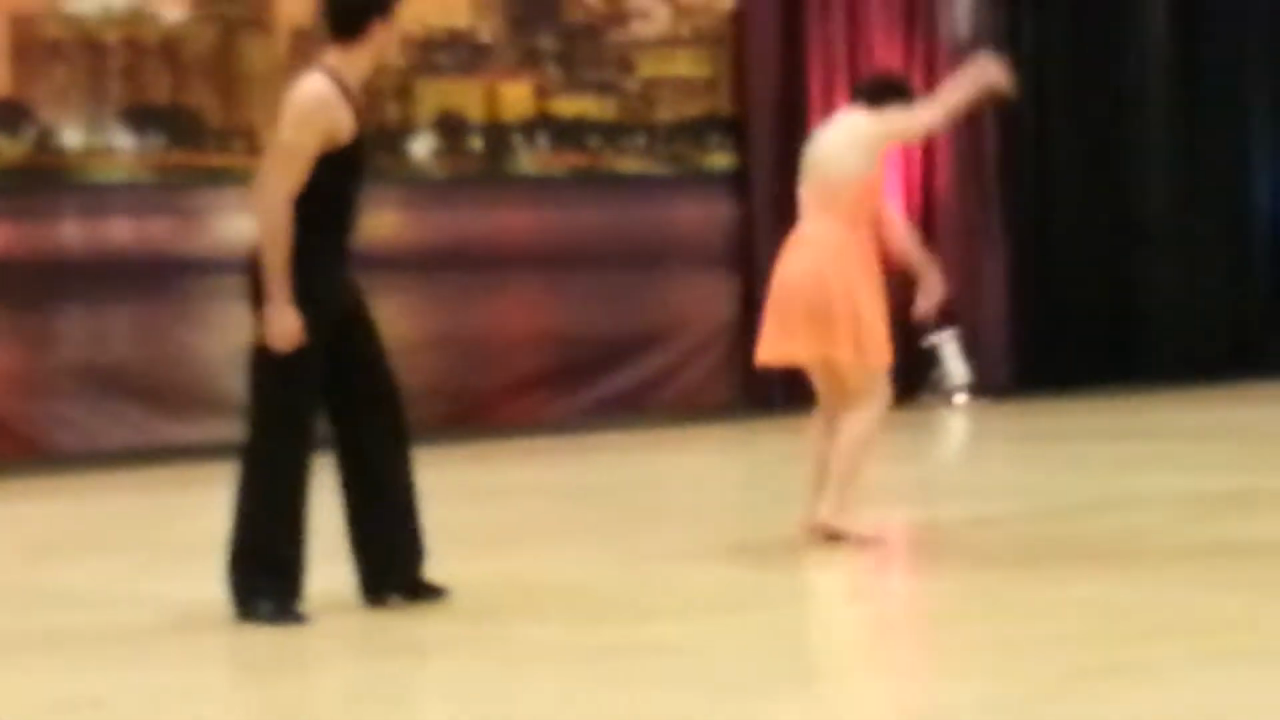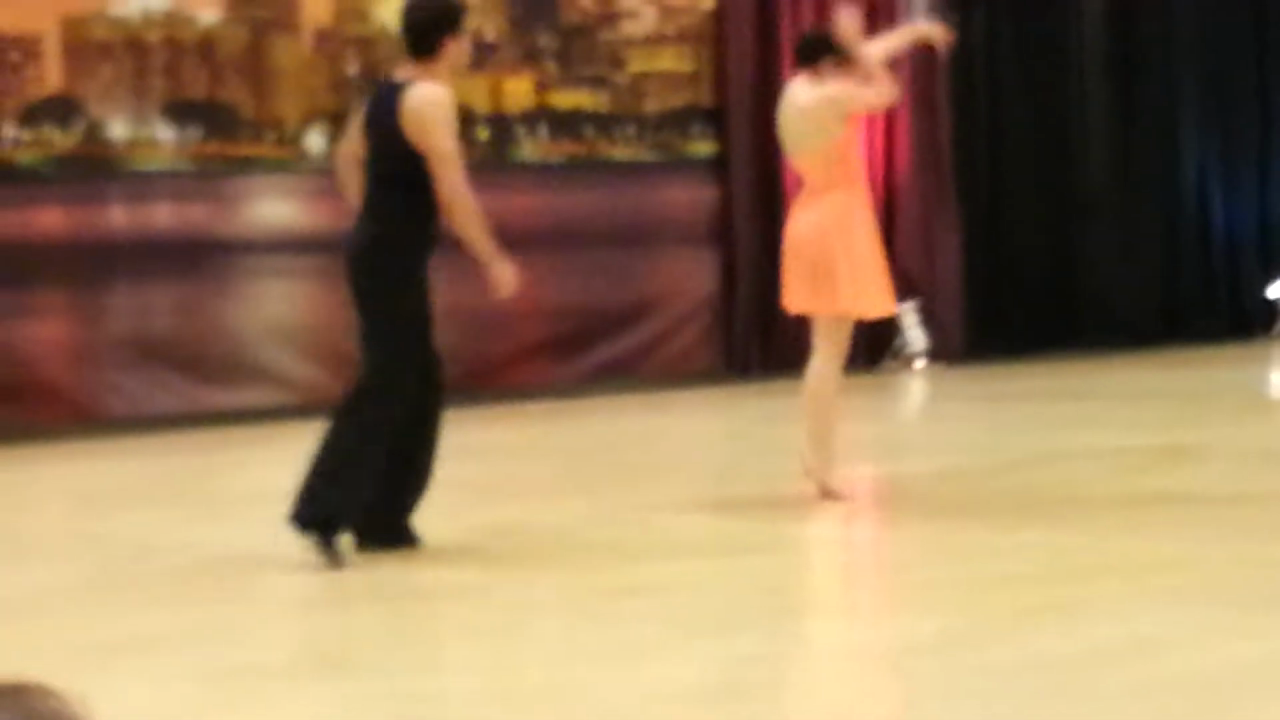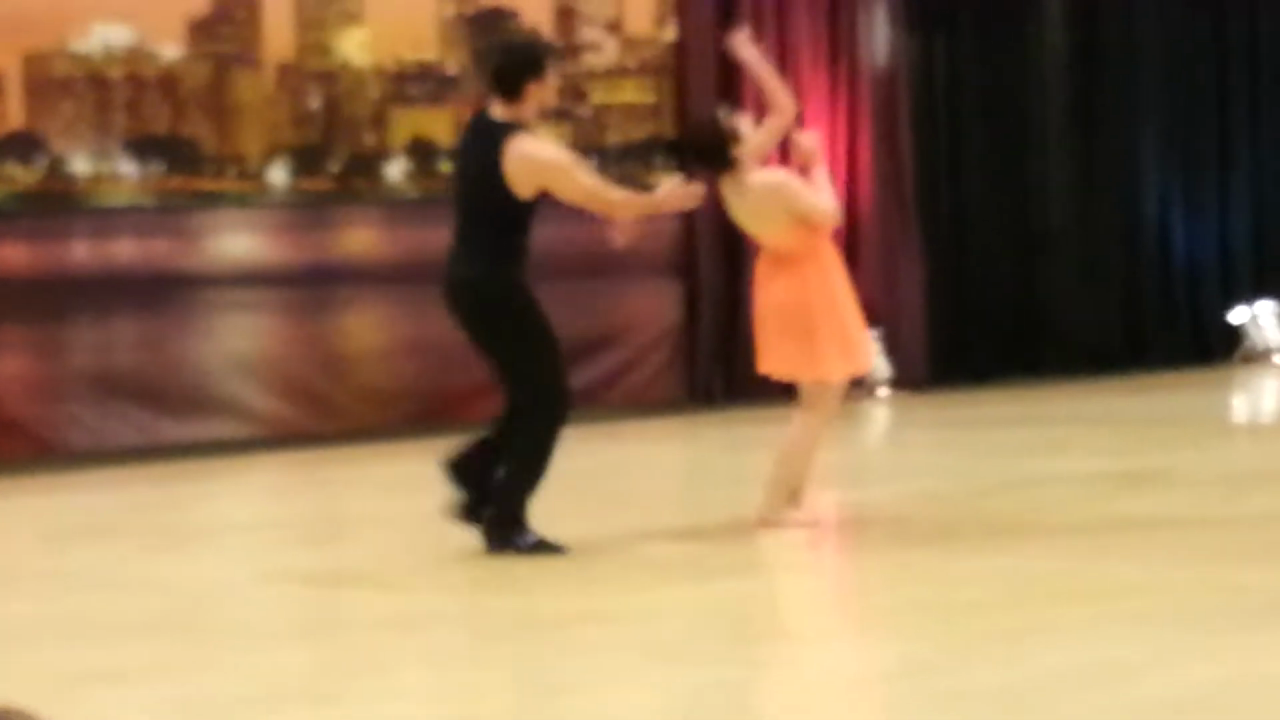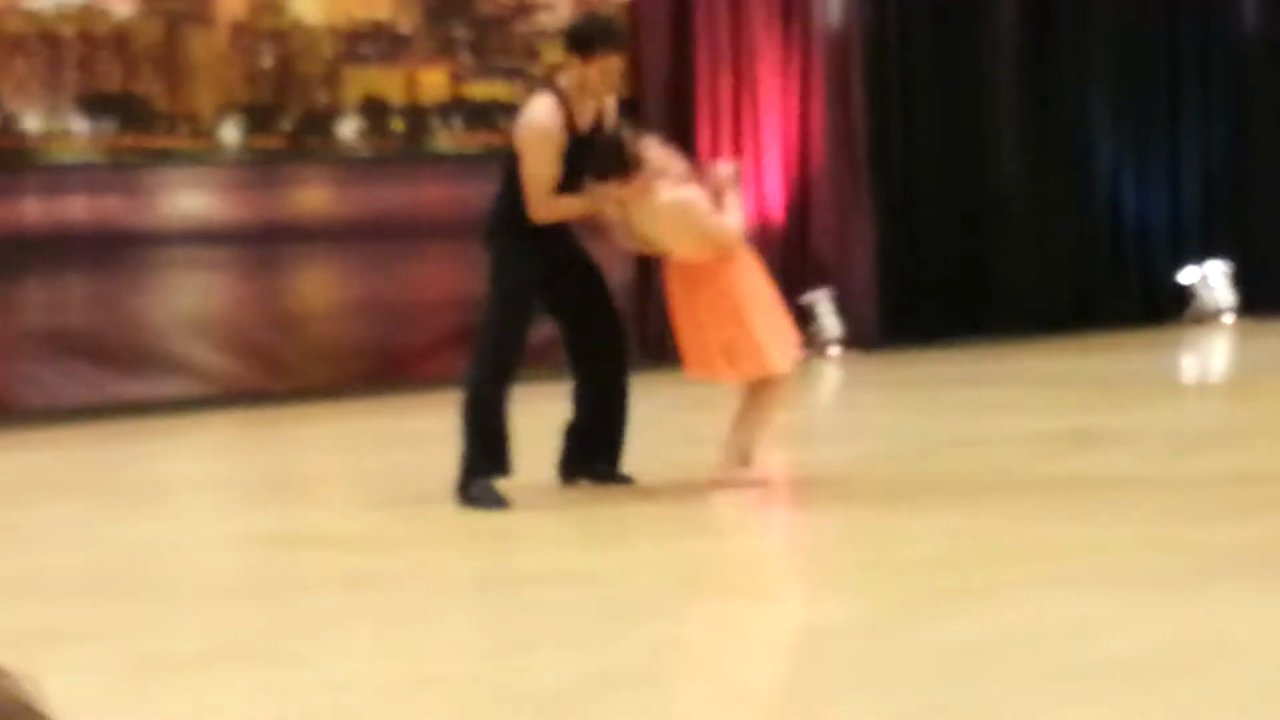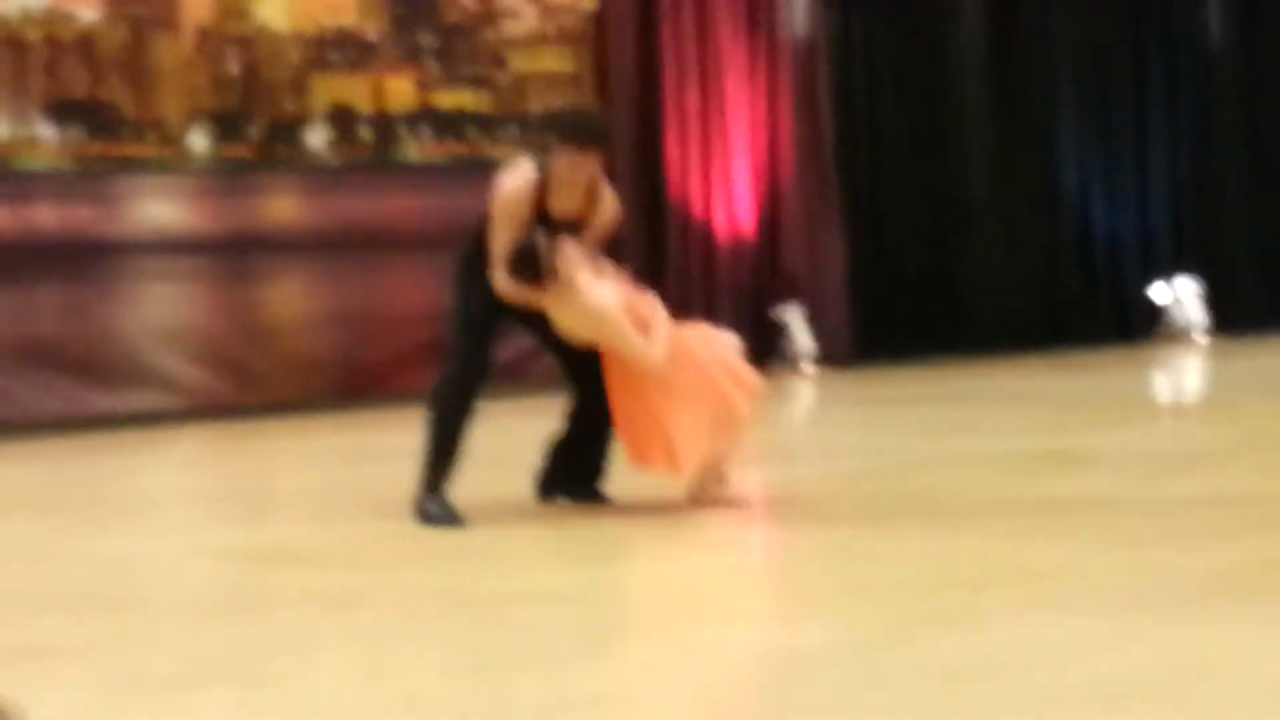
dt=0.4s
person 1, frame 1
left shoulder: (339, 89)
right shoulder: (316, 96)
right elbow: (275, 199)
right wrist: (278, 299)
left hip: (328, 278)
right hip: (298, 284)
left knee: (374, 416)
right knee: (283, 433)
left ankle: (390, 569)
right ankle: (263, 587)
person 1, frame 2
left shoulder: (387, 92)
right shoulder: (431, 97)
left elbow: (349, 156)
right elbow: (454, 191)
right wrist: (493, 260)
left hip: (375, 254)
right hip: (393, 262)
left knee: (420, 388)
right knee: (388, 389)
left ankle: (382, 521)
right ankle: (324, 511)
person 1, frame 3
left shoulder: (483, 124)
right shoulder: (533, 153)
right elbow: (610, 205)
left wrist: (640, 200)
right wrist: (665, 201)
left hip: (468, 279)
right hip: (496, 287)
left knee: (532, 393)
right knee: (544, 399)
left ankle: (477, 476)
right ankle: (504, 524)
person 1, frame 4
left shoulder: (606, 105)
right shoulder: (542, 119)
right elbow: (540, 208)
left hip: (557, 239)
right hip: (518, 239)
left knee: (603, 341)
right knee: (499, 353)
left ankle: (587, 457)
right ankle: (478, 474)
person 1, frame 5
left shoulder: (605, 204)
right shoulder: (516, 187)
right elbow: (500, 276)
right wrist: (539, 296)
left hip: (544, 285)
right hip: (487, 279)
left knee: (598, 370)
right knee: (463, 374)
left ankle: (569, 477)
right ankle: (432, 491)
person 2, frame 1
left shoulder: (829, 137)
right shoulder: (873, 129)
left elbow: (880, 212)
right elbow: (938, 109)
left wrist: (927, 268)
right wrist: (982, 72)
left hip: (801, 266)
right hip: (837, 271)
left knee: (834, 401)
right knee: (872, 398)
left ankle: (824, 508)
right ankle: (831, 506)
person 2, frame 2
left shoulder: (798, 91)
right shoulder: (826, 97)
left elbow: (866, 59)
right elbow: (885, 93)
left hip: (812, 220)
right hip: (836, 221)
left knee: (829, 348)
right knee: (829, 350)
left ankle: (819, 458)
right ankle: (819, 461)
person 2, frame 3
left shoulder: (732, 176)
right shoulder: (774, 184)
left elbow: (784, 110)
right elbow: (829, 217)
left wrist: (751, 60)
right wrist: (814, 164)
left hip: (783, 281)
right hip: (807, 285)
left knee: (819, 398)
right knee: (819, 401)
left ankle: (789, 496)
right ankle: (777, 503)
person 2, frame 4
left shoulder: (627, 200)
right shoulder: (682, 200)
right elbow: (731, 236)
right wrist: (728, 190)
left hip: (693, 278)
right hip: (722, 282)
right knee: (773, 373)
left ankle: (741, 455)
right ankle: (736, 461)
person 2, frame 5
left shoulder: (554, 299)
right shoulder: (599, 305)
right elbow: (654, 360)
left wrist: (600, 276)
right wrist: (660, 319)
right hip: (664, 361)
left knee: (729, 345)
right ankle: (711, 481)
